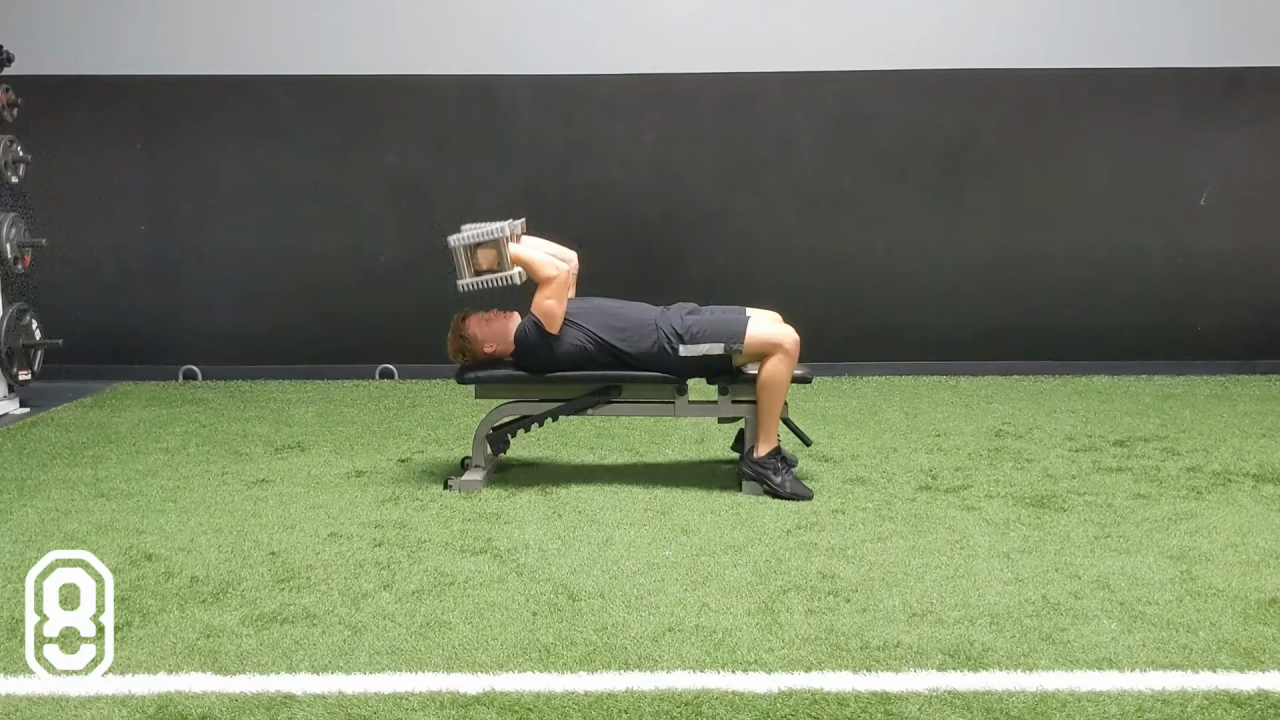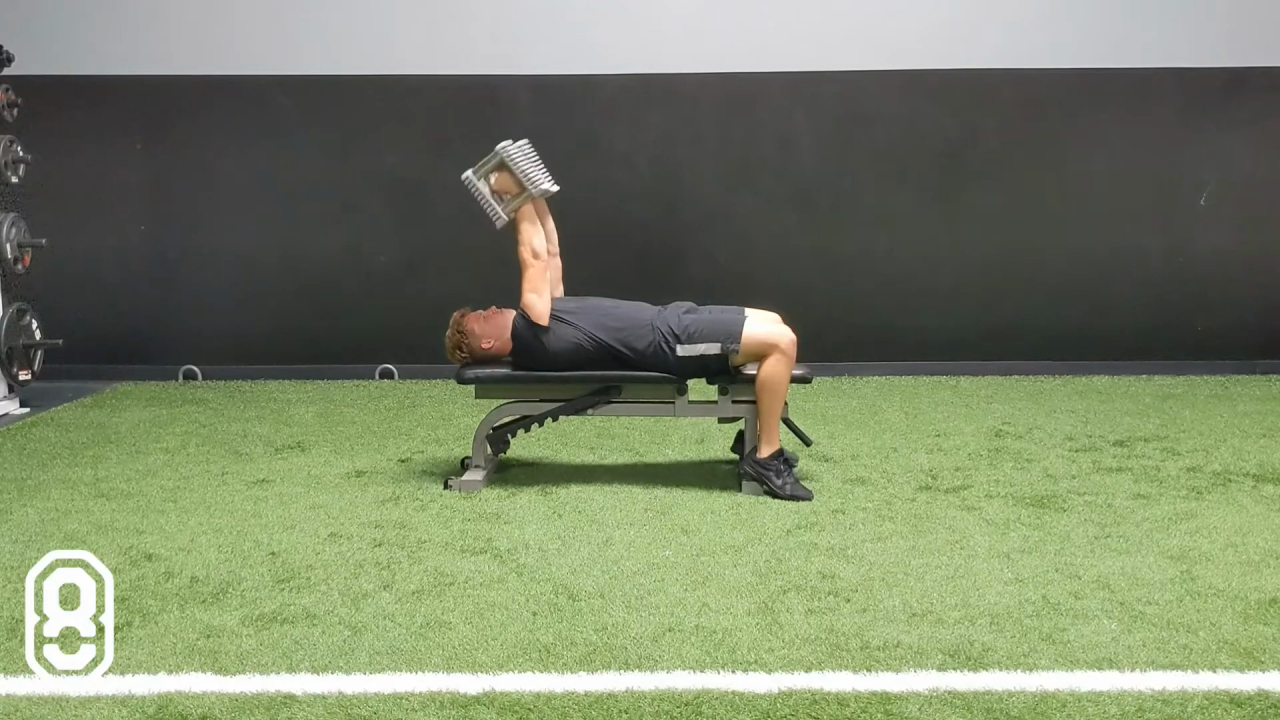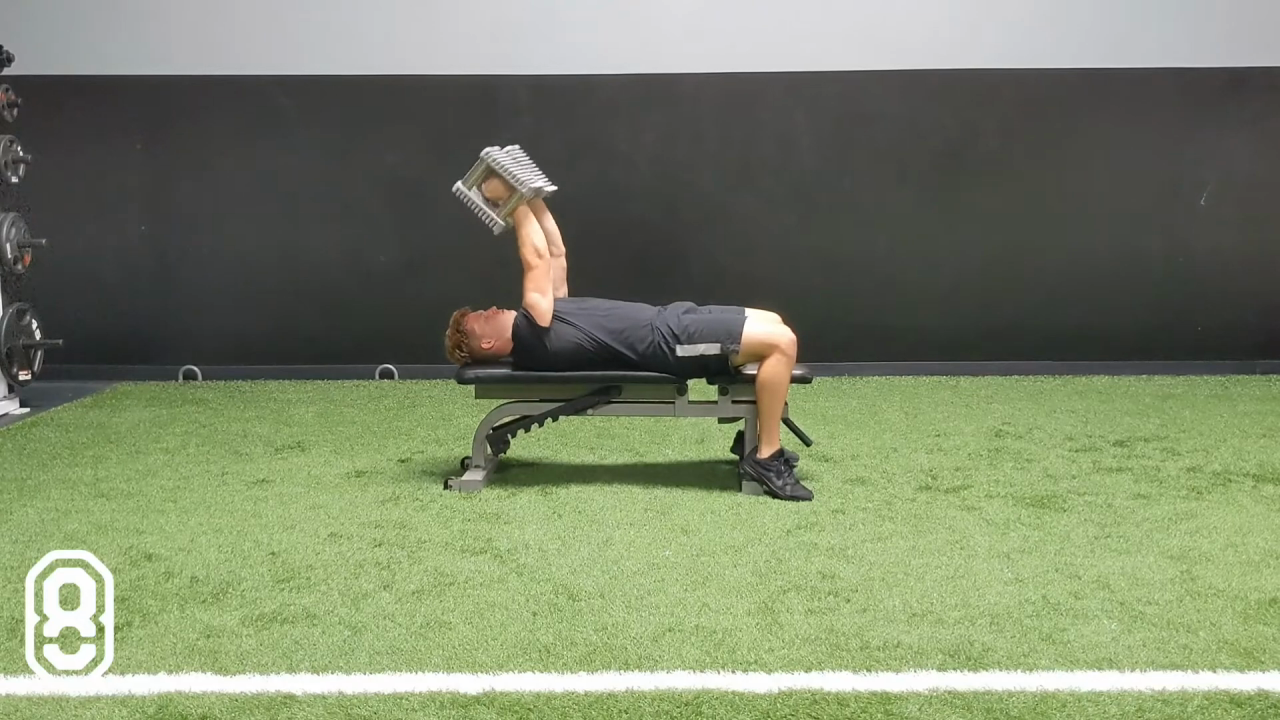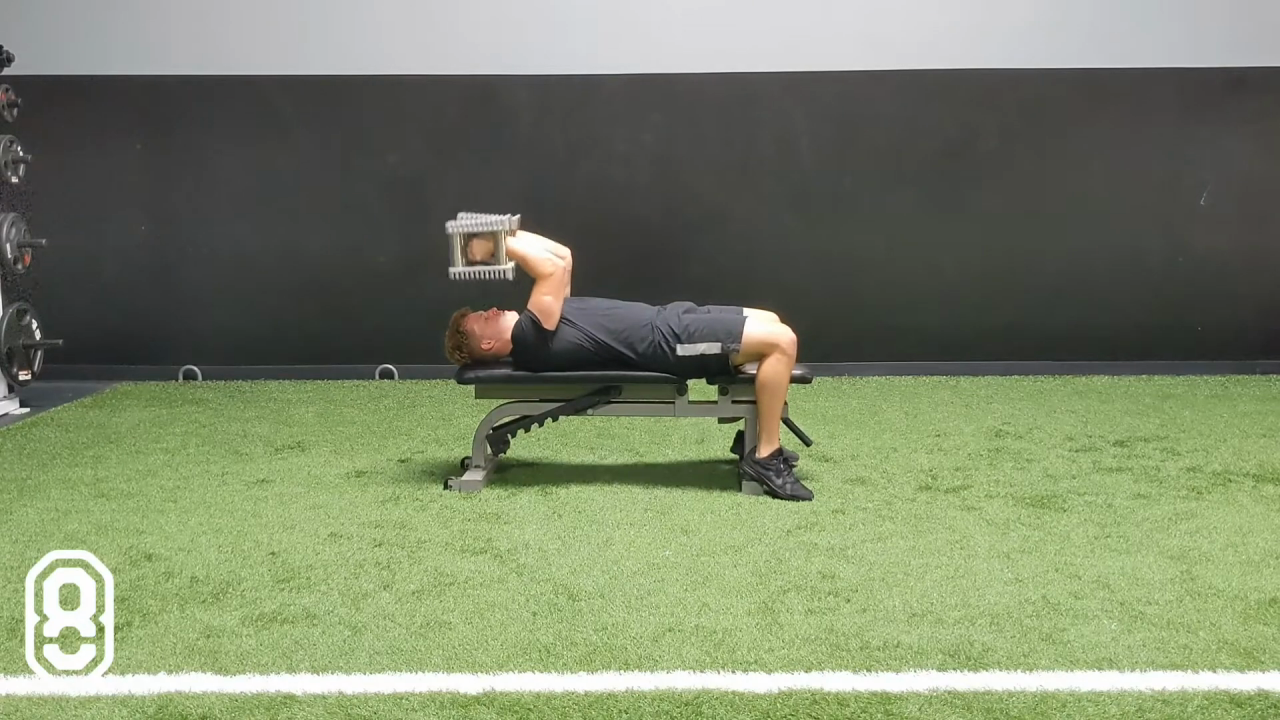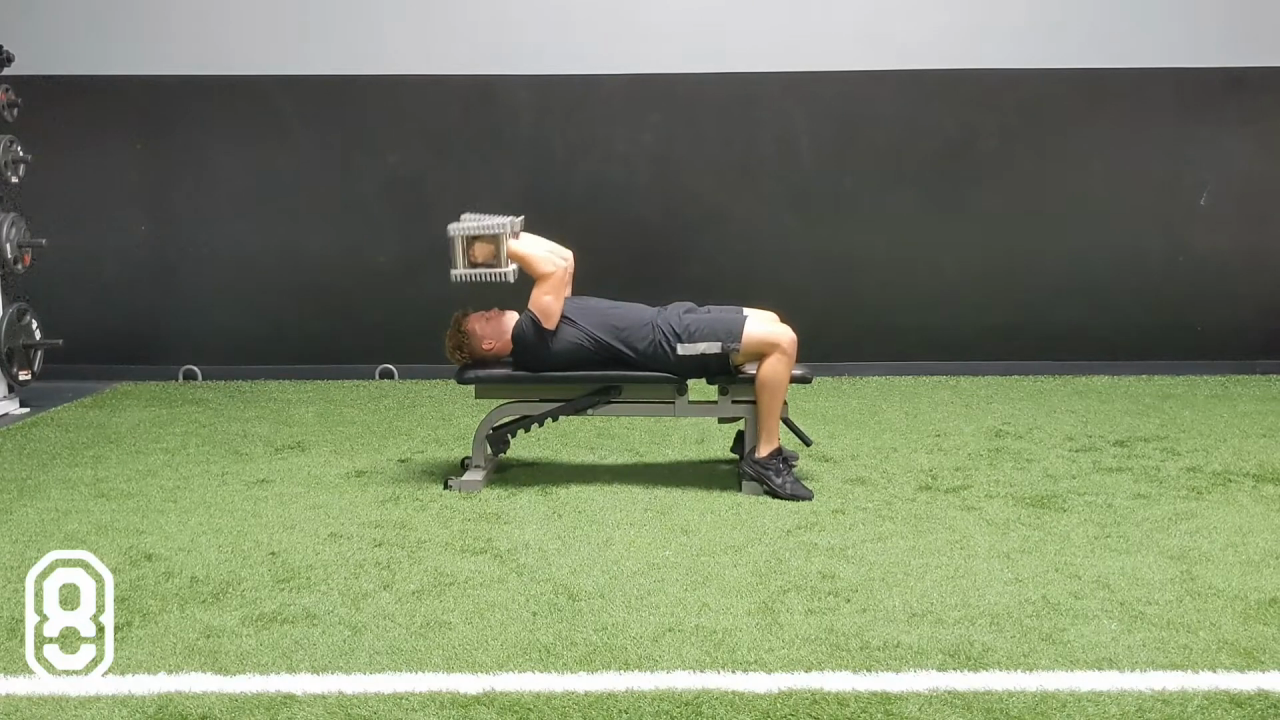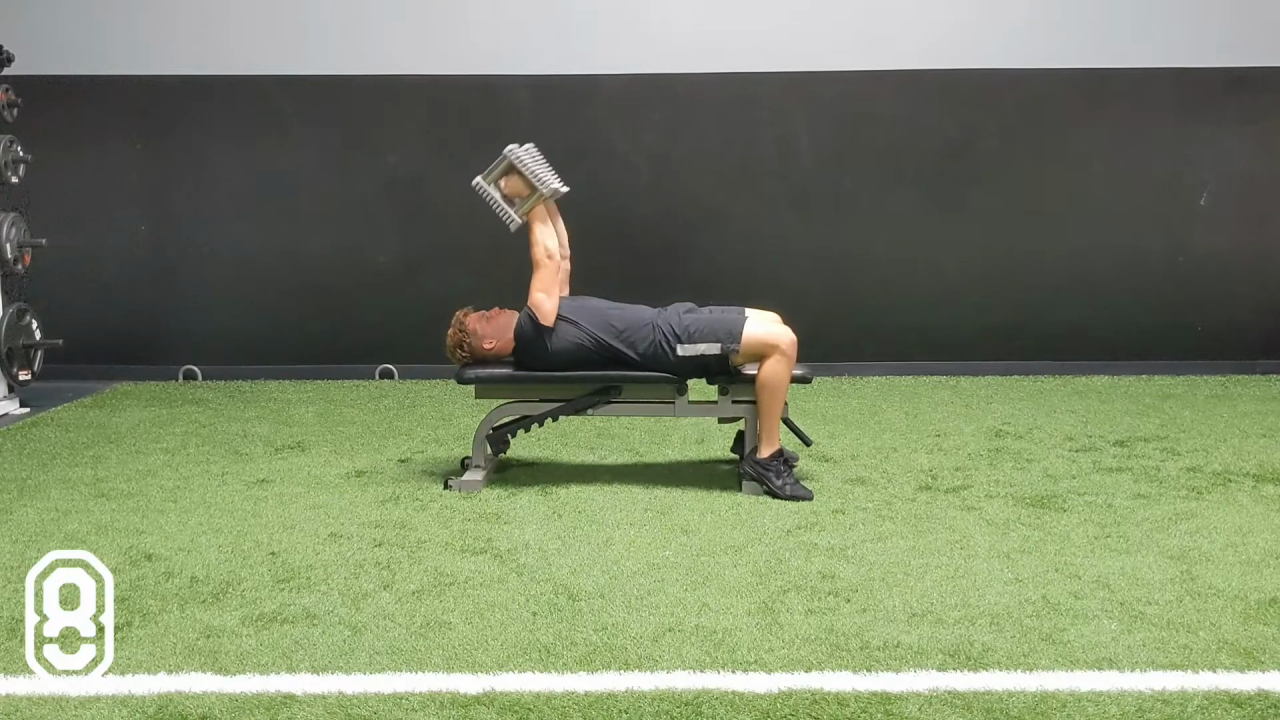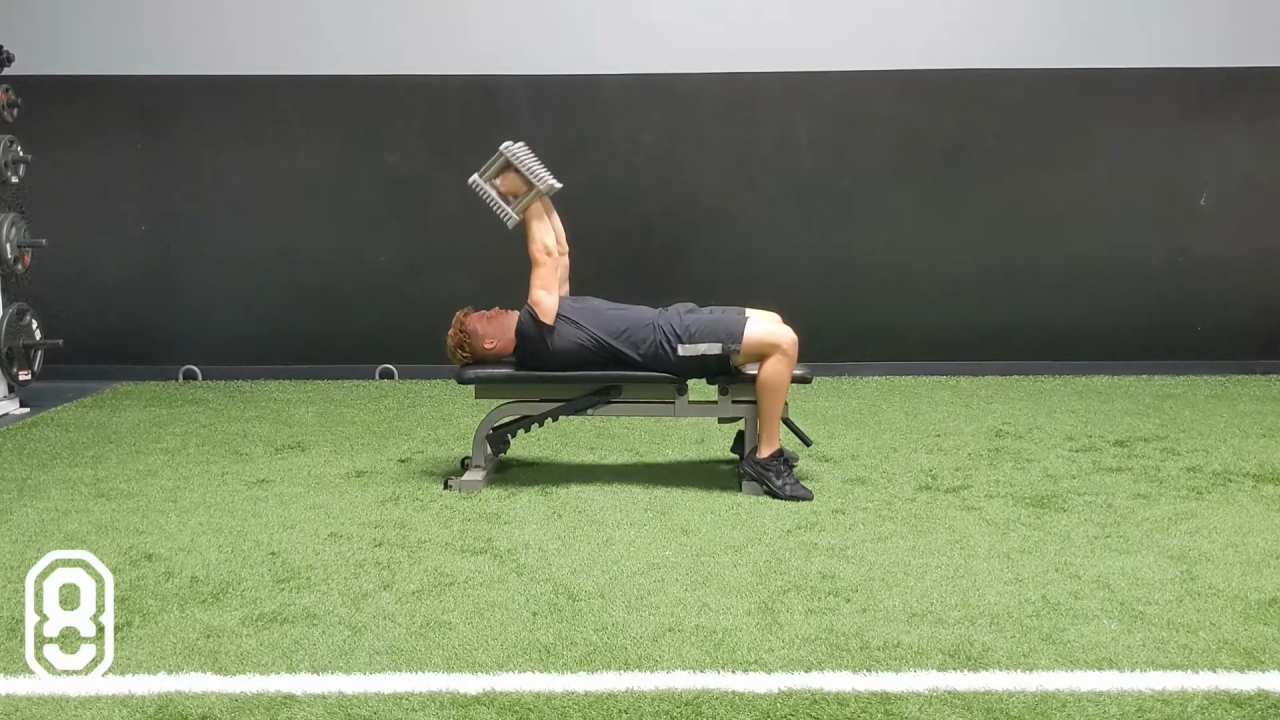
dt=0.5s
person 1, frame 1
left shoulder: (534, 331)
right shoulder: (532, 345)
left elbow: (570, 261)
right elbow: (557, 272)
left wrist: (514, 241)
right wrist: (504, 251)
left hip: (666, 322)
right hip: (669, 342)
left knee: (773, 325)
right knee: (784, 341)
left ankle: (762, 442)
right ankle: (763, 458)
person 1, frame 2
left shoulder: (538, 321)
right shoulder: (530, 340)
left elbow: (551, 256)
right elbow: (535, 259)
left wrist: (531, 195)
right wrist: (518, 195)
left hip: (665, 320)
right hip: (668, 342)
left knee: (772, 323)
right knee: (780, 342)
left ankle: (762, 436)
right ankle: (765, 457)
person 1, frame 3
left shoulder: (537, 323)
right shoulder: (531, 340)
left elbow: (556, 256)
right elbow: (537, 259)
left wrist: (530, 198)
right wrist: (510, 198)
left hip: (665, 321)
right hip: (667, 342)
left knee: (772, 325)
right knee: (781, 341)
left ankle: (762, 437)
right ankle: (766, 458)
person 1, frame 4
left shoulder: (534, 329)
right shoulder: (530, 342)
left elbow: (562, 257)
right elbow: (552, 269)
left wrist: (506, 236)
right wrist: (500, 244)
left hip: (664, 320)
right hip: (665, 341)
left knee: (770, 324)
right knee: (781, 341)
left ankle: (761, 438)
right ankle: (765, 457)
person 1, frame 5
left shoulder: (533, 330)
right shoulder: (530, 341)
left elbow: (565, 260)
right elbow: (554, 270)
left wrist: (510, 237)
right wrist: (501, 244)
left hip: (664, 322)
right hip: (666, 341)
left knee: (770, 324)
right knee: (781, 340)
left ankle: (760, 437)
right ankle: (765, 458)
person 1, frame 6
left shoulder: (538, 323)
right shoulder: (533, 339)
left elbow: (561, 259)
right elbow: (548, 260)
left wrist: (540, 197)
right wrist: (530, 198)
left hip: (665, 322)
right hip: (668, 342)
left knee: (771, 324)
right knee: (781, 342)
left ankle: (763, 440)
right ankle: (765, 458)
person 1, frame 7
left shoulder: (541, 321)
right shoulder: (534, 339)
left elbow: (560, 255)
right elbow: (546, 257)
left wrist: (537, 196)
right wrist: (525, 194)
left hip: (667, 323)
right hip: (668, 342)
left knee: (772, 324)
right knee: (782, 342)
left ankle: (760, 437)
right ankle: (765, 458)
